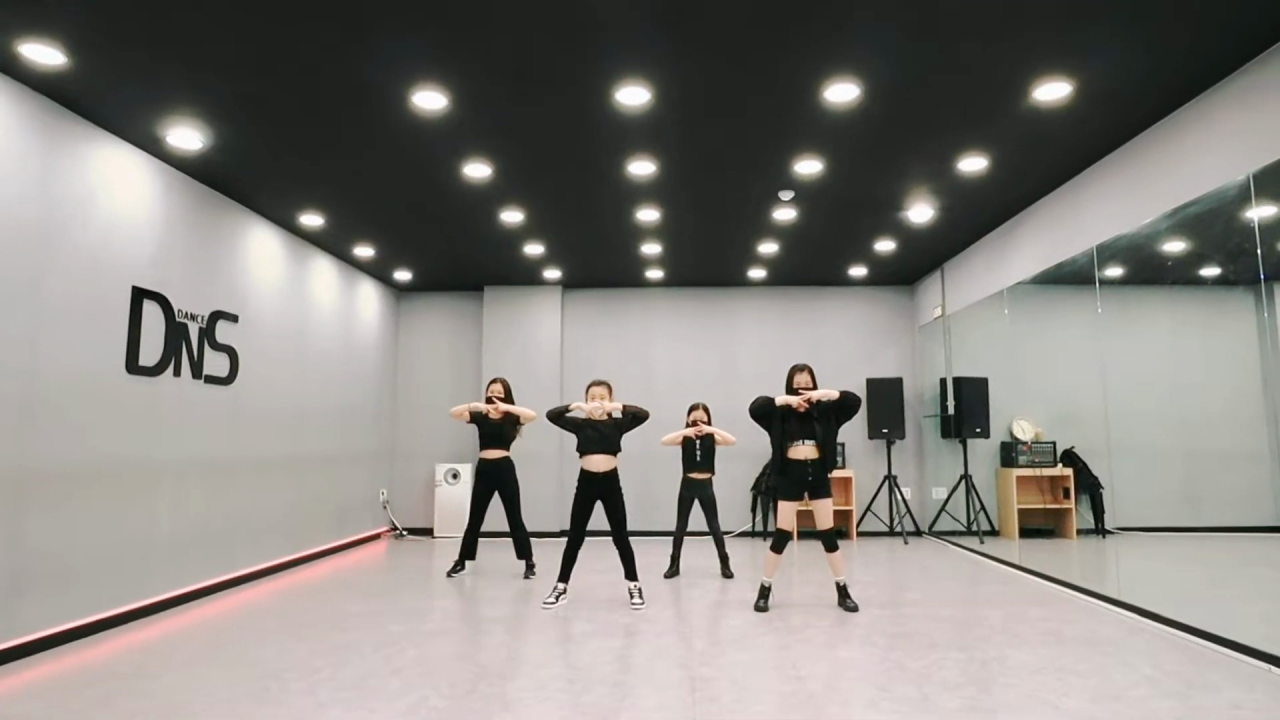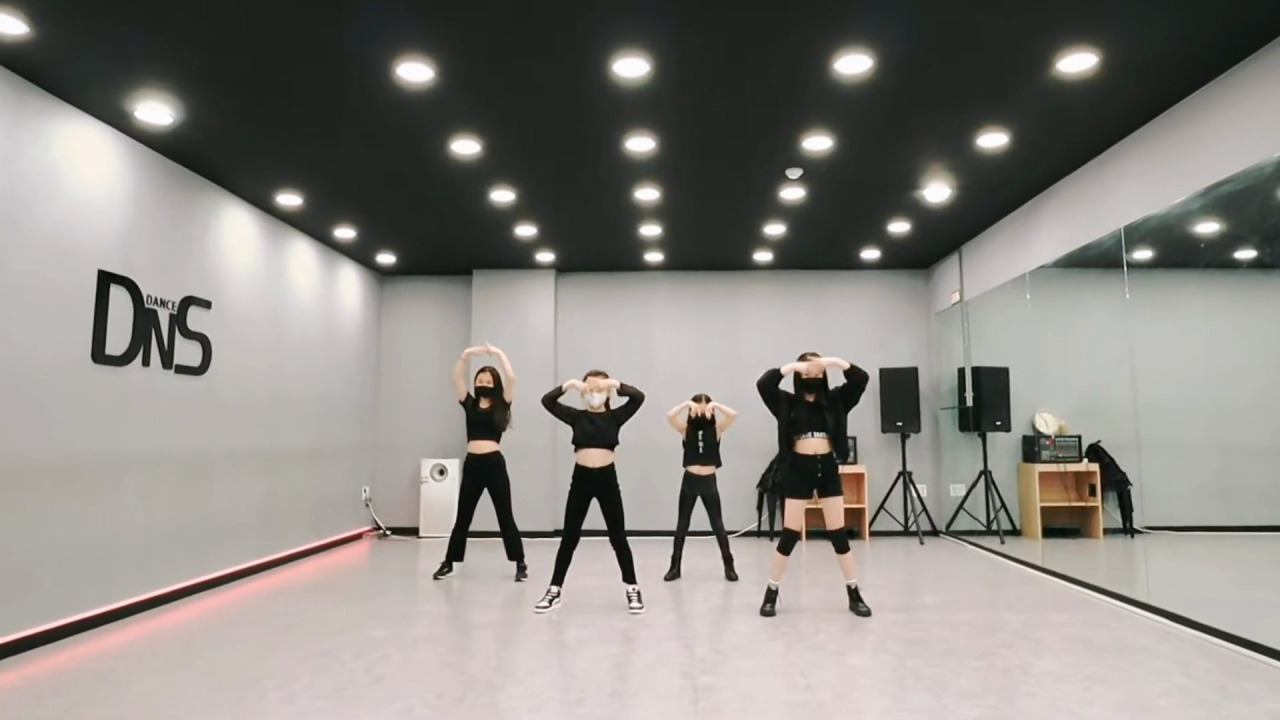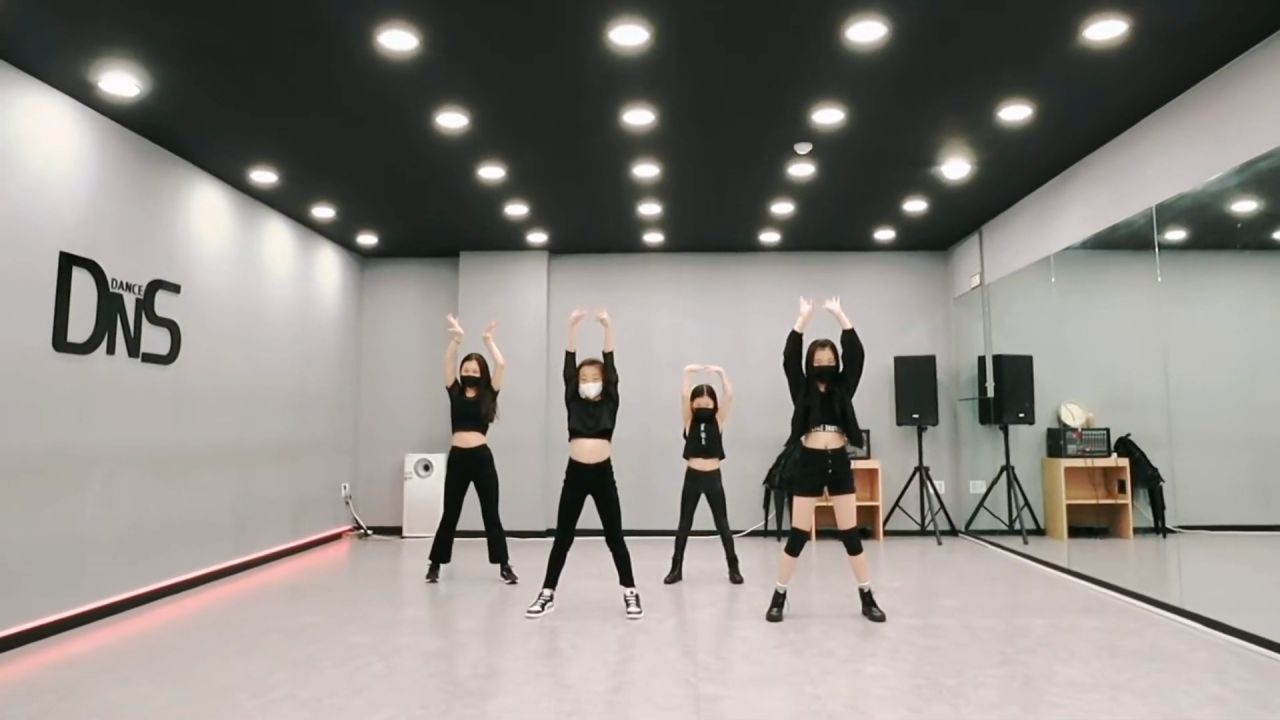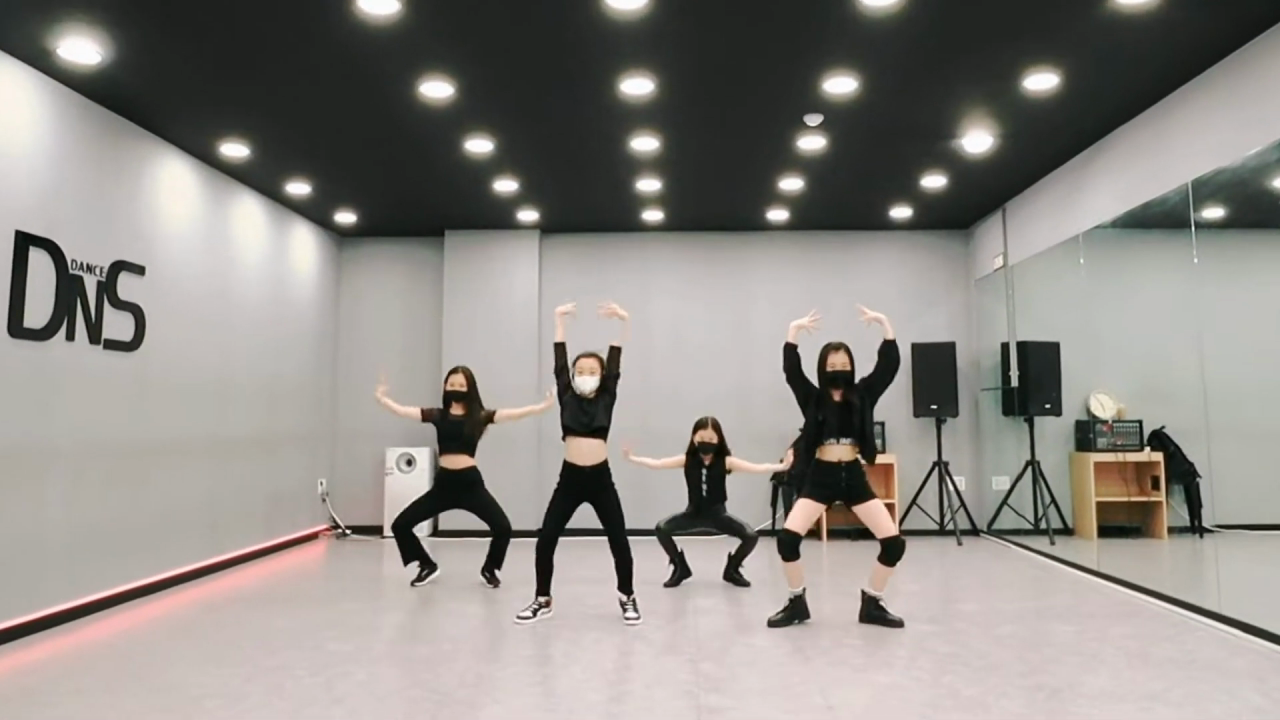
dt=0.5s
person 1, frame 1
left shoulder: (824, 410)
right shoulder: (781, 412)
left elbow: (855, 401)
right elbow: (755, 408)
left wrist: (826, 393)
right wrist: (784, 400)
left hip: (818, 473)
right hip: (791, 474)
left knee: (828, 534)
right knee: (782, 535)
left ankle: (843, 592)
right ankle: (764, 590)
person 1, frame 2
left shoulder: (834, 400)
right shoulder: (789, 402)
left elbow: (861, 379)
right elbow: (763, 384)
left wrist: (835, 362)
right wrist: (789, 368)
left hip: (828, 468)
right hip: (799, 469)
left knee: (839, 534)
right knee: (789, 534)
left ankle: (854, 594)
right ankle: (771, 593)
person 1, frame 3
left shoulder: (844, 389)
right shoulder: (802, 391)
left elbow: (856, 355)
right elbow: (790, 358)
left wrist: (840, 315)
right wrist: (803, 319)
left hip: (839, 464)
right hip: (809, 464)
left knee: (851, 535)
right knee: (798, 534)
left ankle: (867, 598)
right ankle: (779, 597)
person 1, frame 4
left shoulder: (862, 395)
right shoulder: (813, 399)
left elbow: (888, 366)
right elbow: (792, 371)
left hip: (854, 477)
right hip: (821, 477)
left knee: (893, 542)
right knee: (788, 537)
left ankle: (872, 602)
right ankle: (796, 602)
person 2, frame 1
left shoulder: (617, 424)
right shoulder: (580, 424)
left elbow: (644, 414)
right elbow: (551, 415)
left wrist: (617, 407)
right wrist: (576, 406)
left hip: (610, 482)
right hip: (586, 482)
left knee: (621, 538)
right knee: (575, 537)
left ankle: (634, 587)
right ankle: (561, 588)
person 2, frame 2
left shoulder: (615, 417)
right shoulder: (576, 416)
left elbow: (639, 397)
right elbow: (546, 401)
left wrist: (614, 384)
right wrist: (569, 385)
left hip: (607, 479)
right hip: (581, 478)
left knee: (618, 537)
right knee: (569, 537)
left ankle: (632, 590)
right ankle: (554, 591)
person 2, frame 3
left shoulder: (610, 404)
right shoulder: (573, 403)
left elbow: (611, 370)
right elbow: (568, 370)
left wrist: (607, 327)
right wrist: (572, 328)
left hip: (603, 475)
right hip: (575, 475)
left knee: (614, 538)
right knee: (562, 538)
left ankle: (630, 592)
right ankle: (547, 593)
person 2, frame 4
left shoulder: (606, 399)
right shoulder: (567, 398)
left elbow: (614, 367)
right elbow: (560, 365)
left hip: (600, 478)
right hip: (570, 478)
left knee: (619, 540)
right knee: (546, 540)
left ankle: (627, 597)
right ankle: (542, 600)
person 3, frame 1
left shoulder: (511, 417)
right shoulder: (480, 417)
left elbow: (532, 415)
right elbow: (453, 413)
left wrist: (507, 407)
right wrist: (474, 405)
left hip: (505, 469)
right hip: (483, 469)
left knee: (515, 519)
right knee: (474, 519)
left ankle: (529, 564)
right ankle: (461, 562)
person 3, frame 2
left shoulder: (501, 405)
right shoulder: (470, 405)
left elbow: (511, 378)
right elbow: (457, 377)
left wrist: (498, 353)
right wrist: (467, 354)
left hip: (494, 465)
right hip: (472, 465)
left knee: (505, 517)
right knee: (463, 517)
left ankle: (520, 564)
right ankle: (448, 563)
person 3, frame 3
left shoulder: (488, 395)
right shoulder: (455, 393)
left elbow: (501, 365)
right elbow: (448, 362)
left wrist: (489, 340)
right wrist: (455, 338)
left hip: (482, 459)
right hip: (457, 459)
left knee: (491, 516)
right knee: (450, 515)
left ankle: (504, 566)
right ankle: (435, 565)
person 3, frame 4
left shoulder: (479, 416)
right shoulder: (438, 415)
left elbow: (513, 414)
right elbow: (403, 411)
right wrist: (382, 399)
left hip: (470, 482)
right hip: (443, 483)
left knee: (503, 527)
right knee: (400, 525)
left ankle: (489, 569)
right ankle: (427, 565)
person 4, frame 1
left shoulder: (712, 438)
right shoulder: (684, 438)
left elbow: (732, 441)
right elbow: (664, 441)
left wrist: (712, 430)
right wrist: (684, 432)
left hip: (706, 485)
right hip: (687, 485)
left knee: (714, 526)
right knee: (681, 526)
left ankle: (725, 564)
right ankle: (674, 564)
person 4, frame 2
left shoulder: (716, 429)
right shoulder: (686, 429)
left elbow: (733, 415)
right elbow: (670, 416)
left wrist: (715, 406)
right wrist: (687, 405)
left hip: (709, 482)
right hip: (689, 481)
left knee: (718, 525)
right knee: (682, 525)
left ankle: (729, 565)
right ankle: (675, 566)
person 4, frame 3
left shoulder: (718, 421)
right shoulder: (689, 421)
left elbow: (729, 396)
right elbow: (684, 396)
left wrist: (721, 374)
right wrist: (688, 374)
left hip: (713, 478)
right hip: (692, 478)
left knee: (722, 525)
right knee: (684, 525)
left ankle: (733, 568)
right ankle: (676, 568)
person 4, frame 4
left shoulder: (725, 461)
right shoulder: (687, 459)
left elbow: (756, 468)
right elbow: (657, 463)
left hip: (717, 513)
right hip: (694, 512)
left knee: (751, 536)
right knee: (662, 528)
left ankle: (731, 570)
right ankle: (680, 567)
